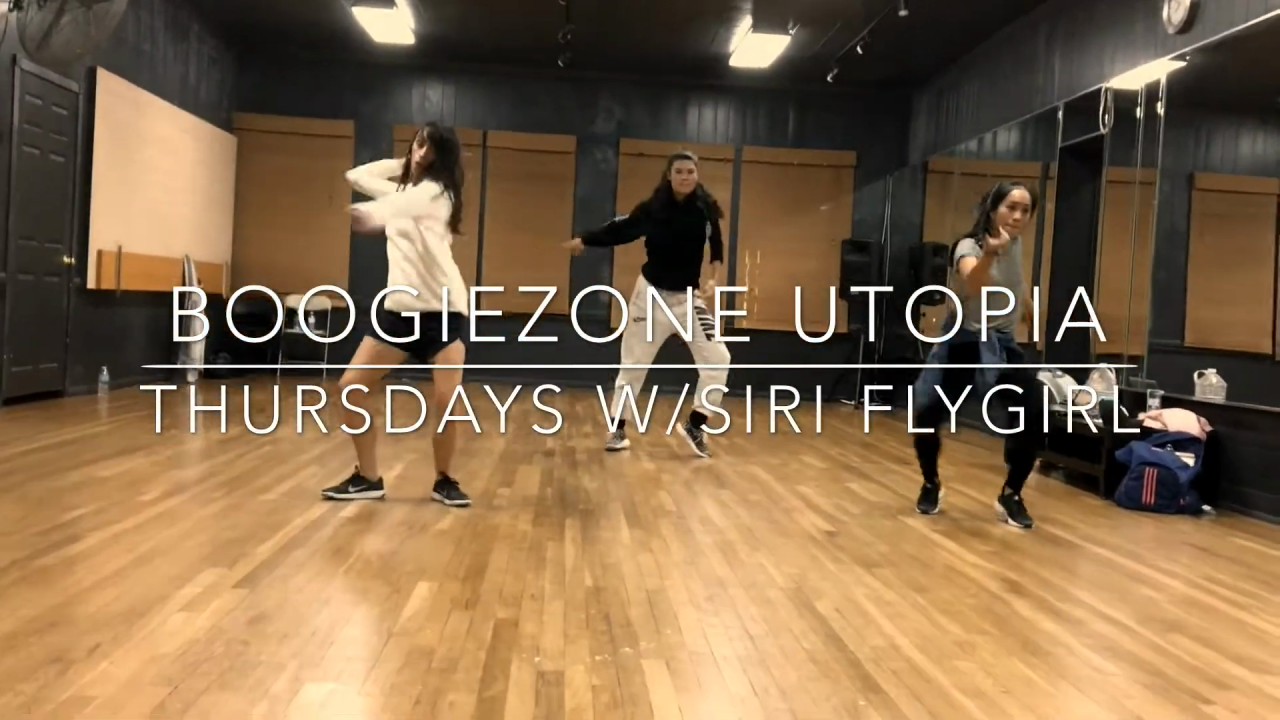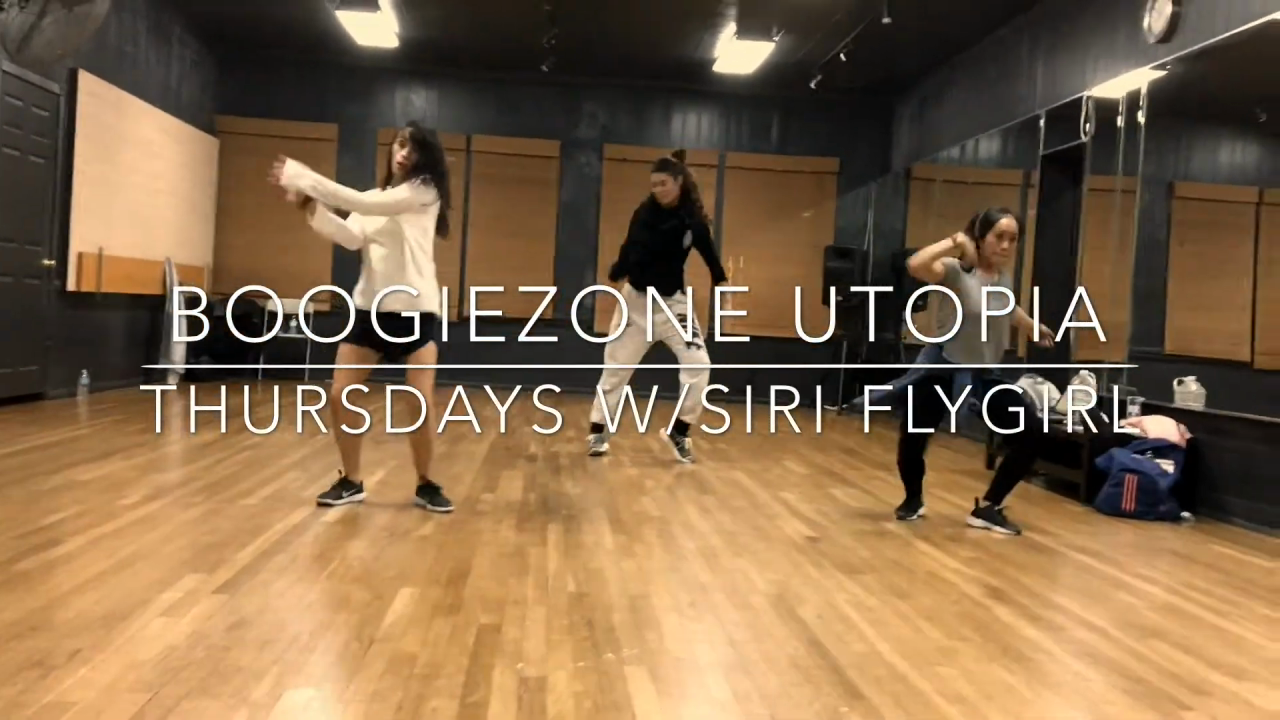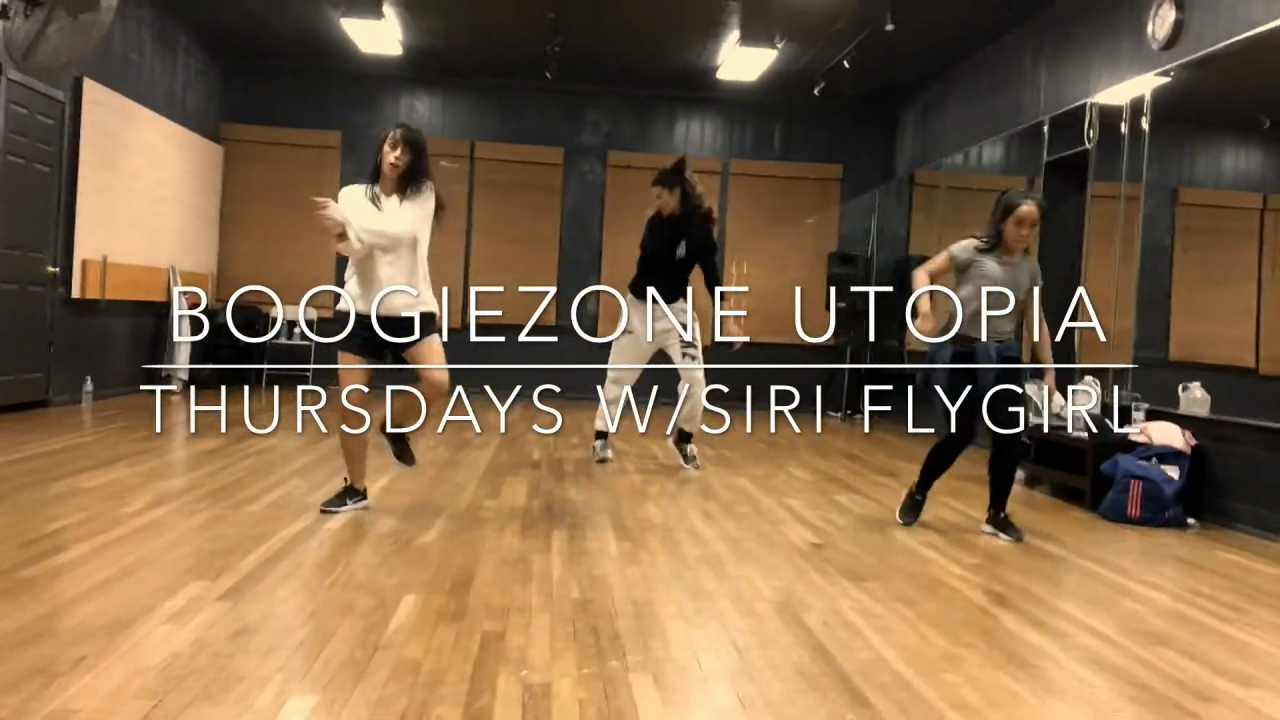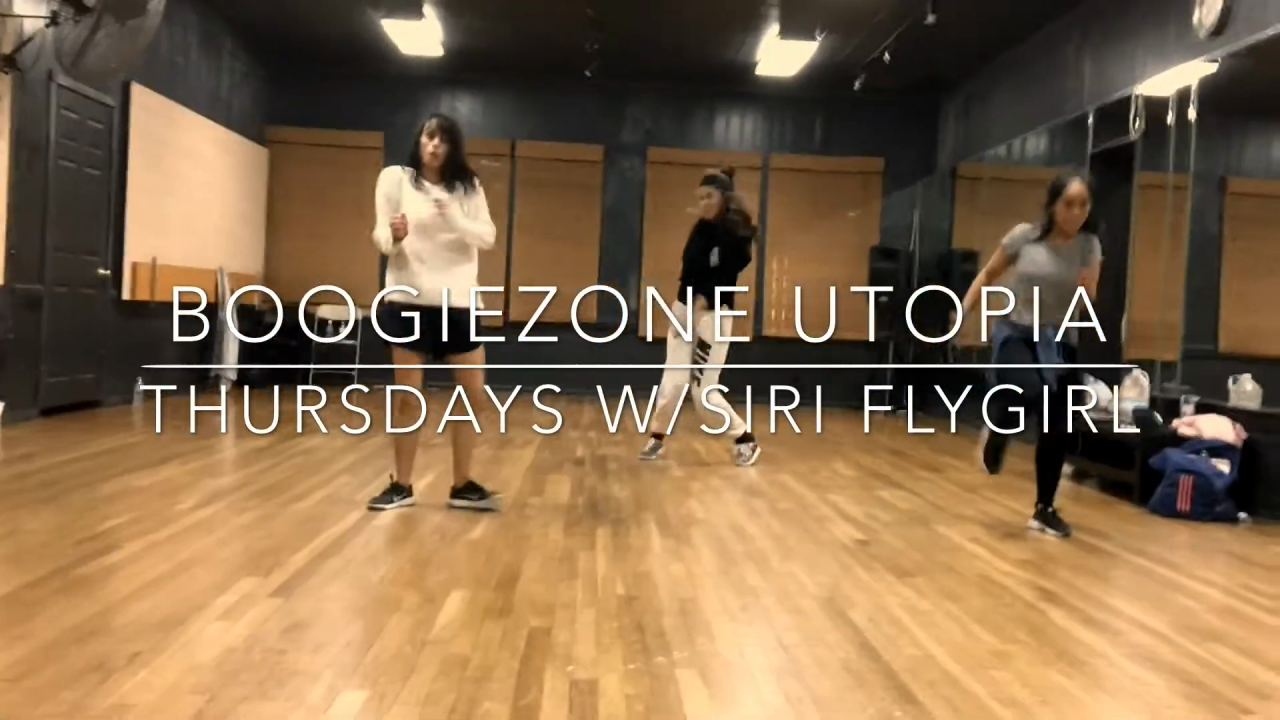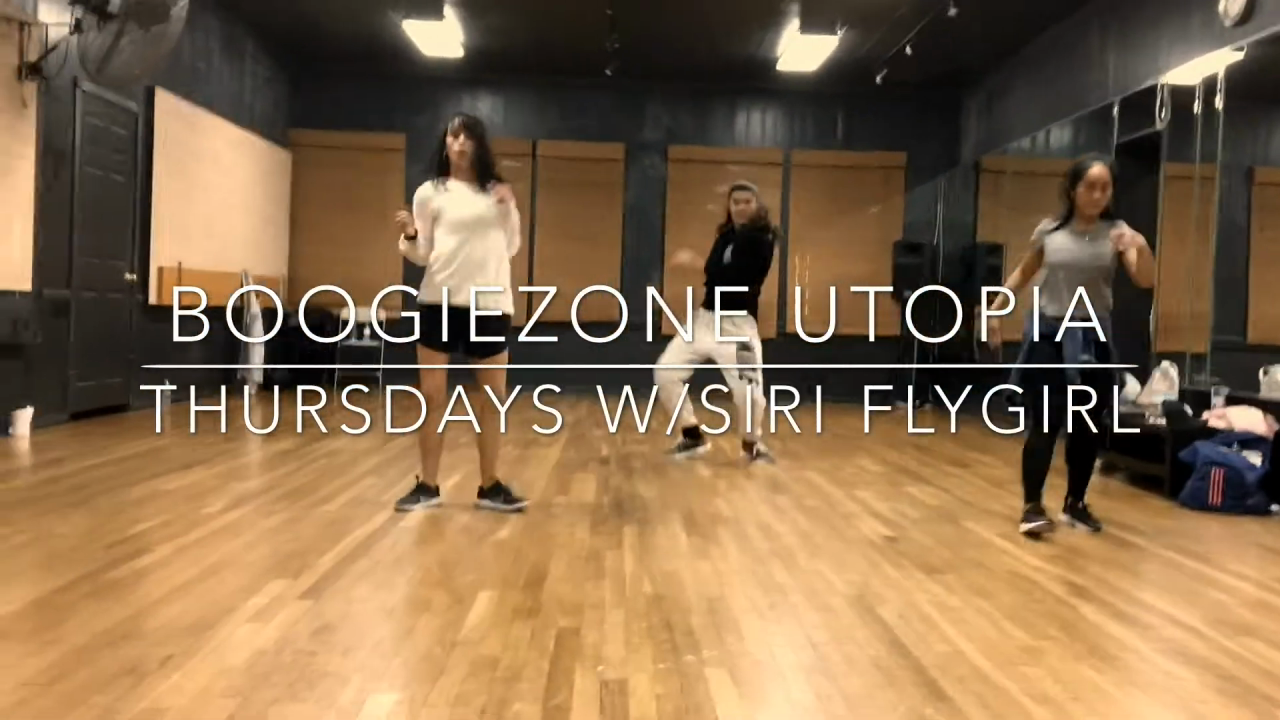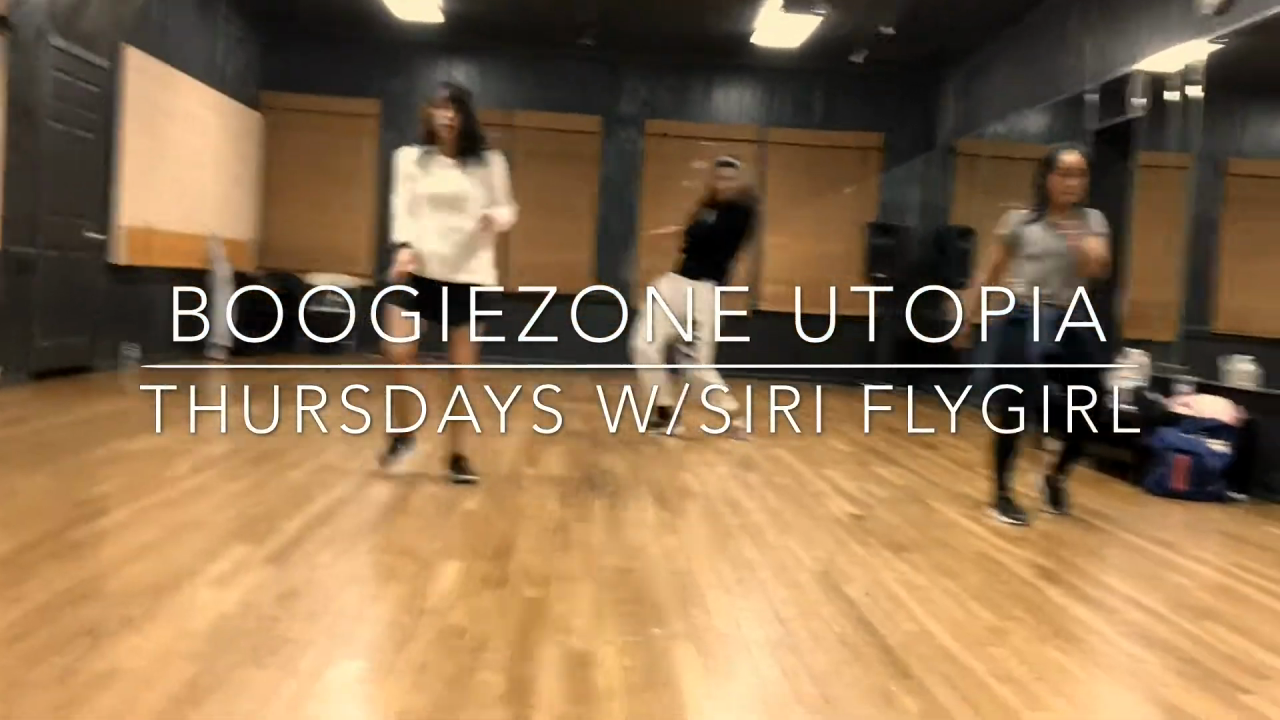
dt=0.2s
person 1, frame 1
left shoulder: (434, 189)
right shoulder: (401, 190)
left elbow: (402, 208)
right elbow: (358, 177)
left wrist: (373, 212)
right wrist: (400, 163)
left hip: (442, 310)
right hip: (397, 310)
left knee: (447, 403)
right knee: (350, 387)
left ankle: (443, 480)
right ankle: (368, 477)
person 1, frame 2
left shoulder: (424, 191)
right shoulder: (374, 199)
left elbow: (364, 203)
right elbow: (351, 235)
left wrist: (305, 177)
right wrist: (310, 204)
left hip: (415, 309)
right hip: (368, 308)
left knee: (422, 404)
right knee: (340, 395)
left ankle: (426, 484)
right ankle: (351, 481)
person 1, frame 3
left shoulder: (422, 193)
right shoulder: (352, 194)
left elbow: (400, 234)
right elbow: (357, 247)
left wrist: (343, 217)
right wrist: (341, 234)
left hip: (413, 309)
right hip: (360, 310)
left knee: (439, 385)
right knee: (351, 403)
left ankle: (396, 425)
right ankle: (355, 487)
person 1, frame 4
left shoulder: (469, 189)
right shoulder: (395, 179)
left elbow: (485, 238)
right elbow: (382, 240)
left wrist: (452, 218)
right wrist: (395, 235)
left hip: (459, 303)
right hip: (407, 301)
left knee: (473, 395)
right knee: (406, 398)
left ankle: (462, 485)
right ankle: (401, 485)
person 1, frame 5
left shoulder: (494, 191)
right shoulder: (430, 192)
left elbow: (510, 248)
right elbow: (420, 254)
left wrist: (510, 212)
right wrist: (409, 235)
left hip: (490, 305)
right hip: (440, 303)
left knee: (492, 399)
right knee: (432, 396)
left ankle: (490, 486)
right ankle: (428, 485)
person 1, frame 6
left shoulder: (488, 162)
right shoulder: (409, 159)
left elbow: (506, 211)
right elbow: (403, 212)
left wrist: (495, 219)
right wrist: (405, 248)
left hip: (469, 277)
right hip: (419, 272)
left knee: (462, 369)
right knee: (398, 353)
left ankle: (458, 456)
right ankle: (402, 433)
person 2, frame 1
left shoulder: (1015, 245)
right shoulder: (969, 247)
right elbow: (972, 285)
left wrist: (1025, 305)
right wrist: (990, 254)
left hip: (1002, 346)
right hip: (964, 345)
left knee: (1033, 420)
right knee: (926, 420)
left ankle: (1011, 495)
right ankle: (931, 485)
person 2, frame 2
left shoulder: (1003, 279)
right shoulder: (956, 270)
right elbow: (916, 267)
left wrist: (1036, 329)
right wrist: (951, 244)
left hip: (988, 377)
right hip: (945, 372)
left knee: (1031, 438)
right knee: (911, 445)
left ankle: (988, 506)
right ankle: (913, 498)
person 2, frame 3
left shoulder: (1030, 268)
right shoulder: (970, 251)
left elbow: (1035, 321)
right elbow: (923, 273)
left wrist: (1048, 366)
right wrist: (925, 310)
left hip: (1004, 357)
right hip: (963, 351)
left knee: (1009, 438)
right knee: (961, 433)
left ankle: (996, 514)
right ankle: (917, 494)
person 2, frame 4
left shoulder: (1089, 247)
right shoulder: (1024, 236)
left elbow: (1088, 300)
right elbow: (988, 274)
left wrist: (1088, 288)
right wrist: (964, 310)
left hip: (1060, 342)
right hip: (1017, 335)
left knee: (1057, 429)
right knee: (1025, 396)
left ankle: (1044, 509)
right ankle: (993, 433)
person 2, frame 5
left shoulder: (1118, 233)
right shoulder: (1049, 231)
left elbow: (1145, 281)
right elbow: (1023, 273)
left wrist: (1142, 251)
right wrist: (997, 310)
left hip: (1093, 336)
right hip: (1048, 333)
left knee: (1089, 427)
right knee: (1046, 423)
left ankle: (1075, 503)
right ankle: (1032, 507)
person 2, frame 6
left shoulder: (1090, 221)
right shoulder: (1021, 221)
left elbow: (1098, 268)
right elbow: (994, 269)
left wrist: (1089, 250)
right wrist: (969, 310)
left hip: (1070, 323)
right hip: (1022, 322)
right knee: (1014, 410)
left ankle: (1056, 477)
right ankle: (1001, 494)
person 3, frame 1
left shoulder: (705, 209)
right shoulder: (653, 208)
left elbow: (716, 244)
right elbow: (619, 230)
left wrist: (714, 274)
right wrist: (584, 240)
left hip: (690, 296)
right hip: (652, 294)
left knee: (718, 359)
right knee: (633, 364)
left ankle: (695, 424)
right ankle: (619, 428)
person 3, frame 2
left shoulder: (694, 219)
right shoulder: (645, 213)
left elbow: (710, 257)
right wrist: (615, 275)
left hip: (673, 302)
right hip: (636, 299)
left knee: (698, 367)
right knee: (616, 367)
left ankle: (679, 431)
right ankle: (598, 432)
person 3, frame 3
left shoulder: (699, 229)
right shoulder: (656, 223)
left elbow: (711, 273)
left wrist: (726, 317)
left hip: (674, 311)
right hip: (639, 308)
left knee: (694, 379)
right knee: (618, 376)
left ankle: (684, 439)
right ankle: (602, 438)
person 3, frame 4
left shoulder: (736, 236)
right shoulder: (701, 230)
left elbow: (725, 283)
left wrist: (701, 306)
left hip: (712, 316)
right hip: (683, 312)
left knee: (702, 391)
right knee: (673, 384)
left ankle: (744, 439)
right ankle: (657, 437)
person 3, frame 5
left shoulder: (761, 240)
right shoulder: (726, 235)
left elbow: (736, 277)
left wrist: (694, 262)
left hip: (737, 324)
right hip: (704, 318)
left knee: (749, 395)
right knee: (665, 372)
left ankle: (751, 443)
right ankle: (693, 436)
person 3, frame 6
left shoulder: (741, 212)
right shoulder: (710, 208)
left elbow: (703, 234)
right elbow: (697, 239)
left wrist: (683, 229)
left hip: (703, 291)
right hip: (676, 283)
left knee: (697, 367)
right knee: (644, 347)
left ankle: (730, 414)
right ankle: (664, 413)
